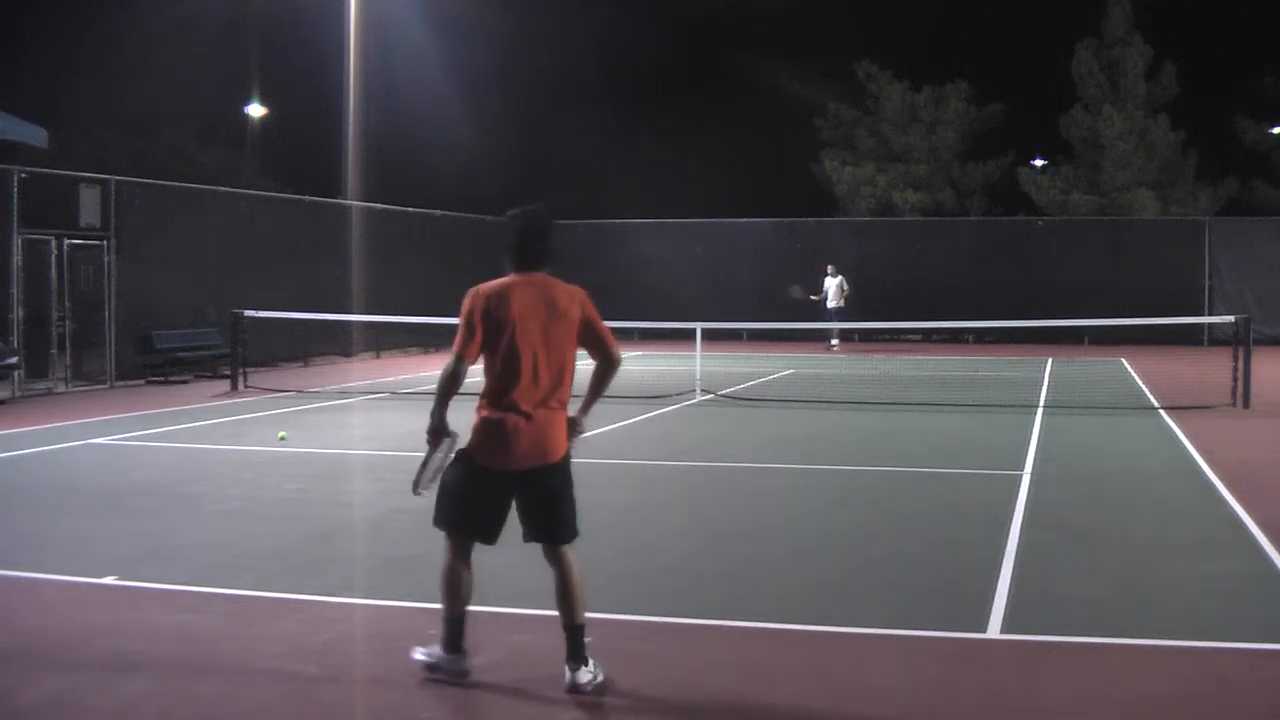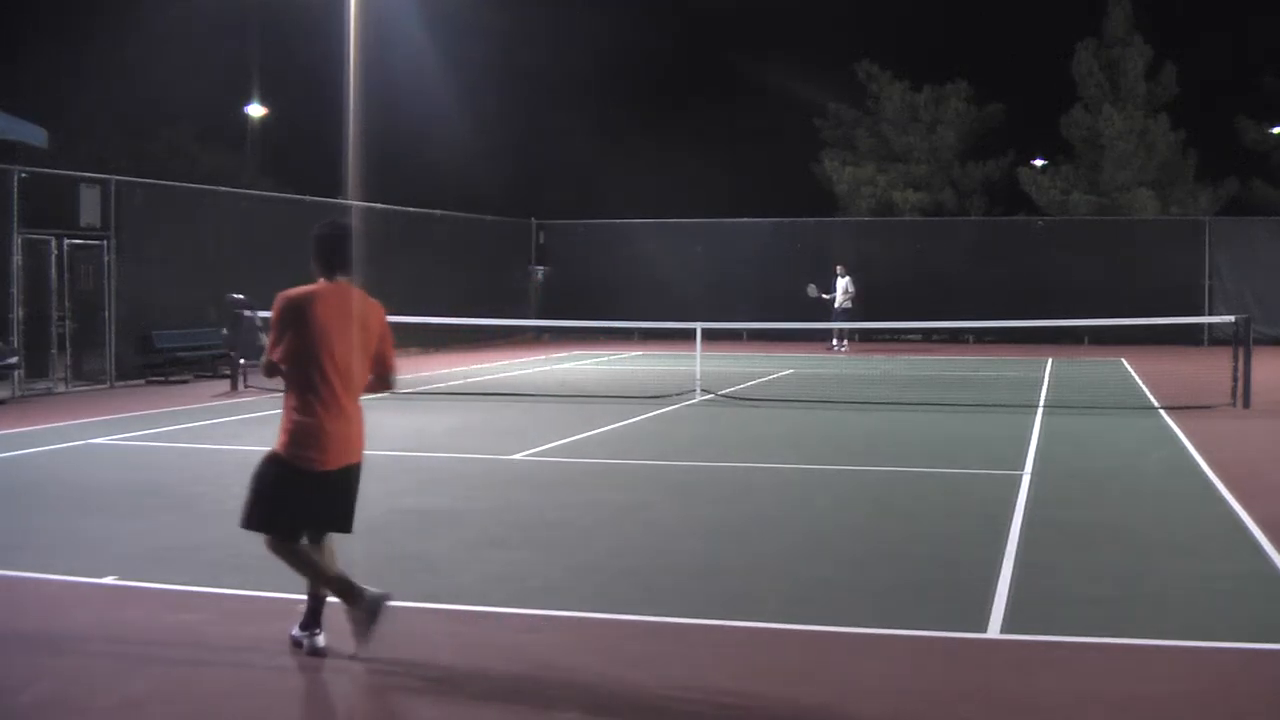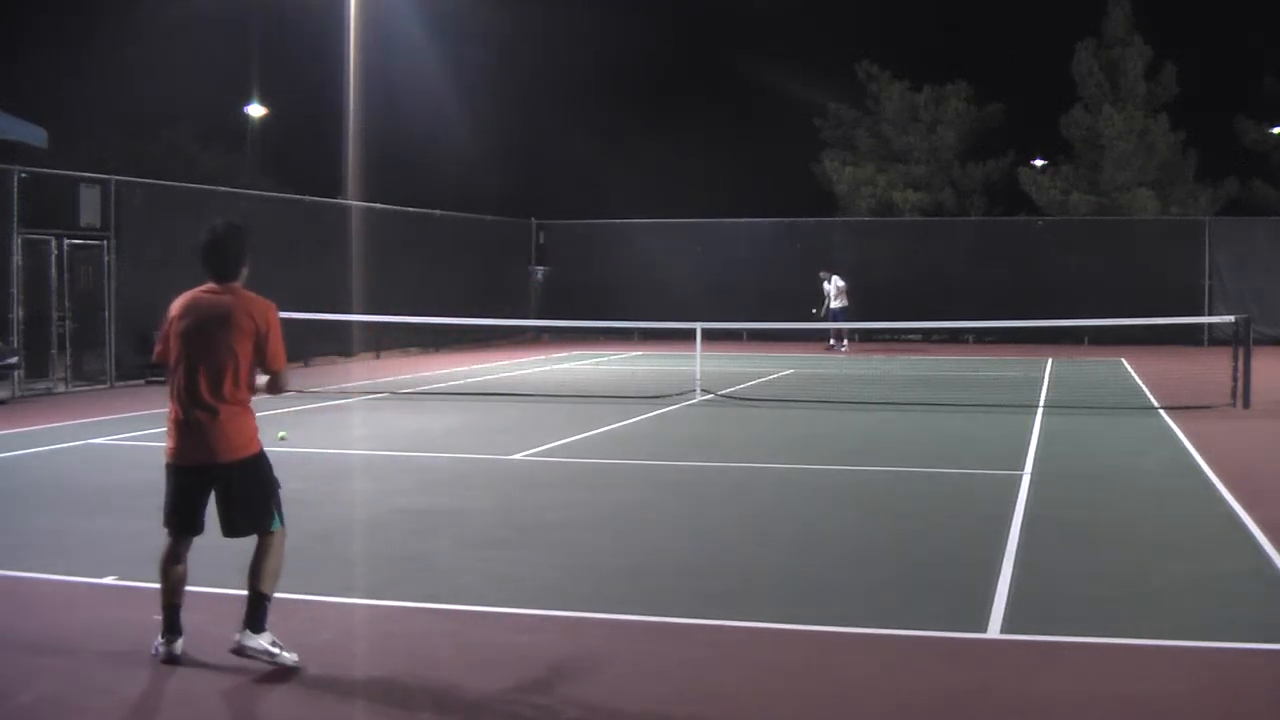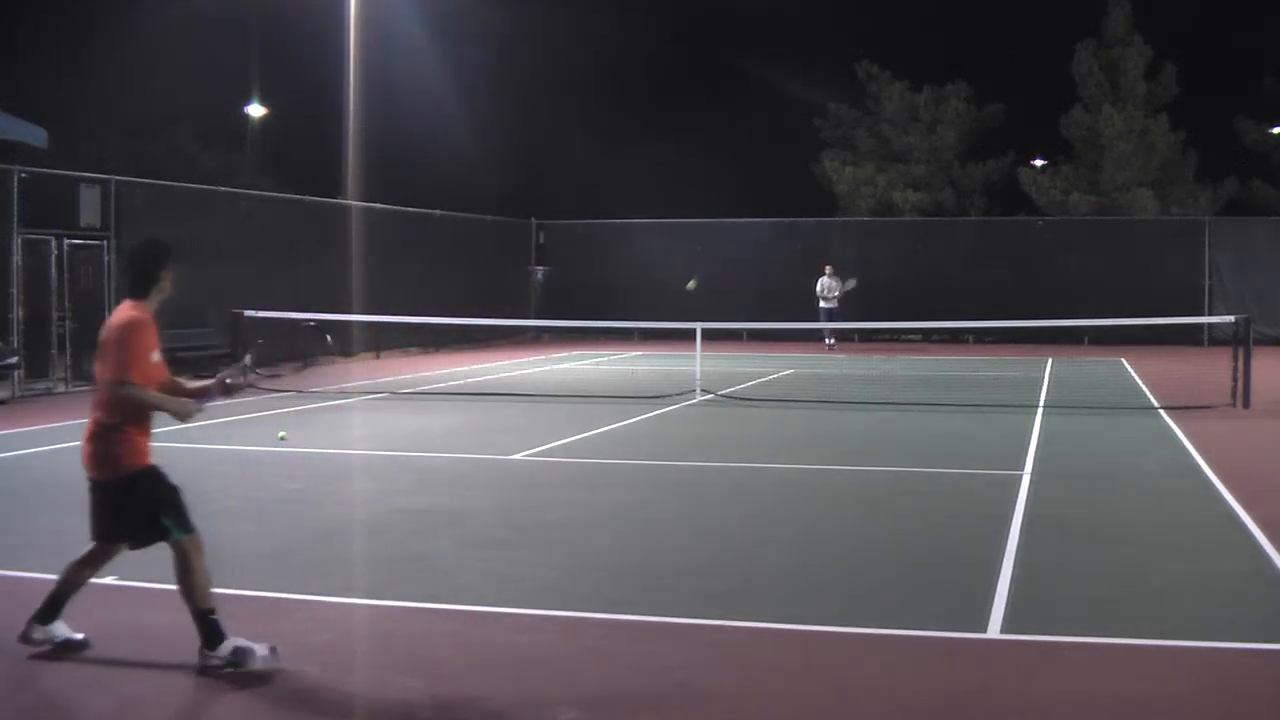
dt=1s
person 1, frame 1
left shoulder: (484, 297)
right shoulder: (573, 299)
left elbow: (457, 369)
right elbow: (611, 360)
left wrist: (437, 418)
right wrist: (580, 414)
left hip: (492, 443)
right hip: (549, 445)
left knee: (457, 543)
right knee: (560, 552)
left ankle: (452, 651)
right ankle: (578, 663)
person 1, frame 2
left shoulder: (294, 302)
right shoulder: (373, 310)
left elbow: (272, 367)
right elbow: (384, 381)
left wrist: (284, 362)
left hip: (303, 443)
right hip: (348, 444)
left knee: (281, 540)
right knee: (318, 536)
left ankle: (359, 596)
right ankle: (311, 627)
person 1, frame 3
left shoulder: (180, 306)
right shoulder: (259, 311)
left elbow: (166, 366)
right elbow: (279, 383)
left hip: (184, 443)
right hip: (235, 444)
left knee: (178, 539)
right knee: (272, 533)
left ankle: (170, 637)
right ankle: (254, 631)
person 1, frame 4
left shoulder: (130, 319)
right shoulder: (135, 324)
left elbow: (161, 385)
right elbow: (123, 391)
left wrist: (212, 386)
right wrist: (175, 407)
left hip: (105, 453)
right hip: (122, 454)
left knee: (110, 544)
right knee: (188, 541)
left ankle: (43, 622)
right ankle: (215, 645)
